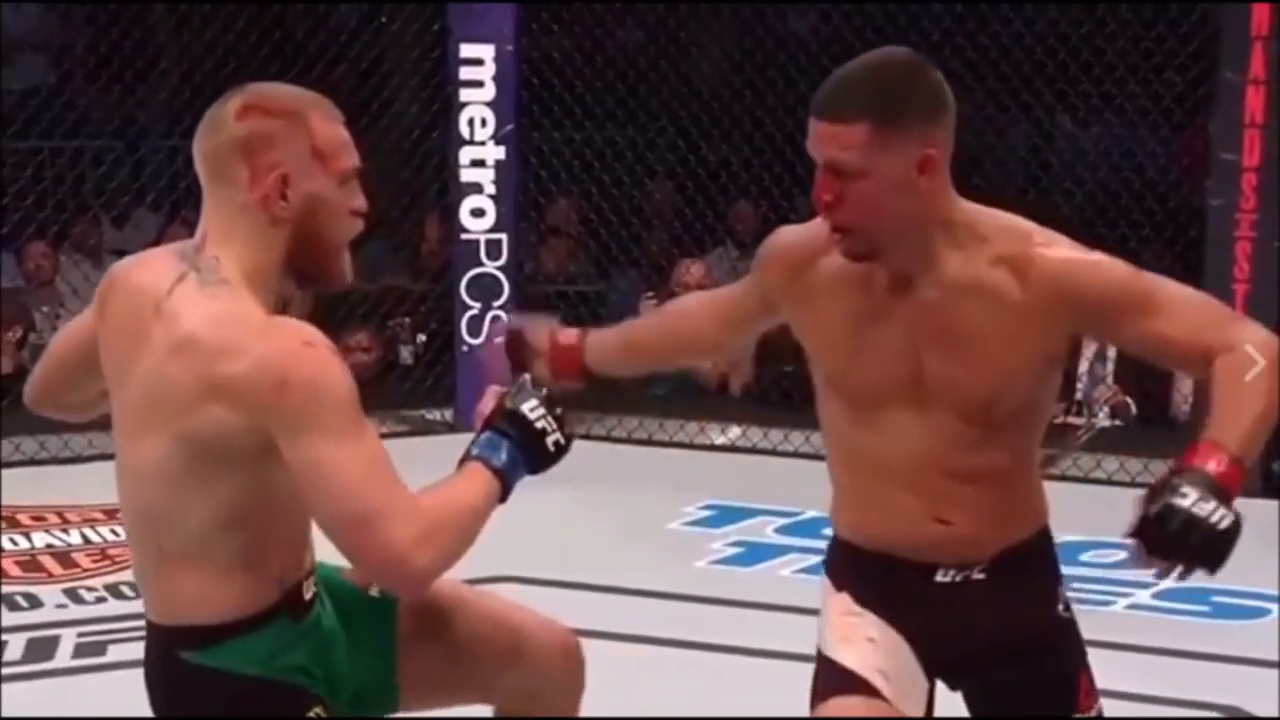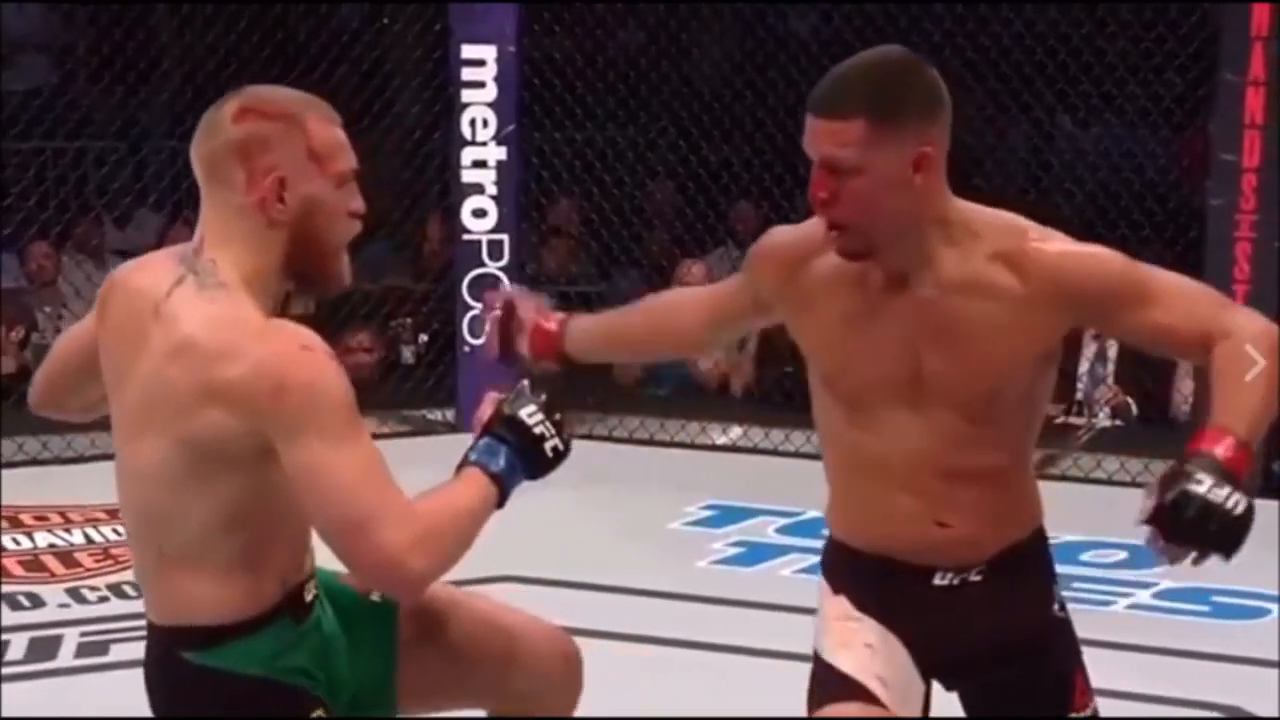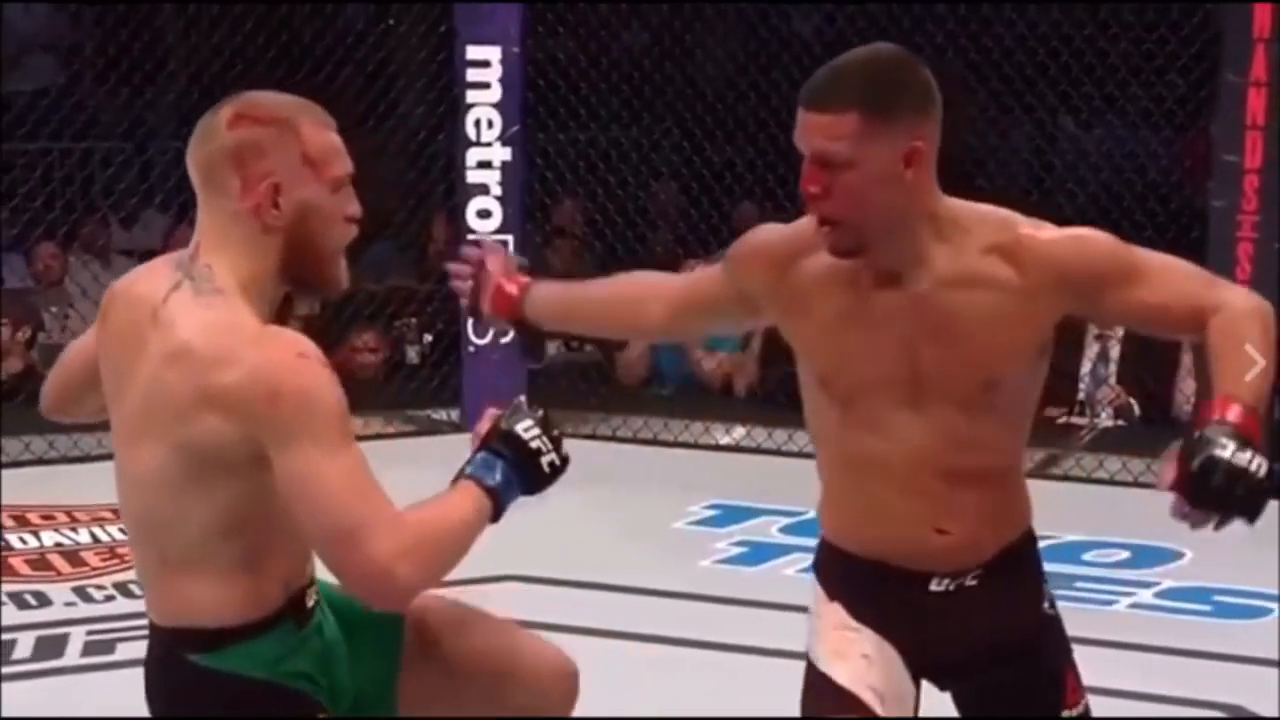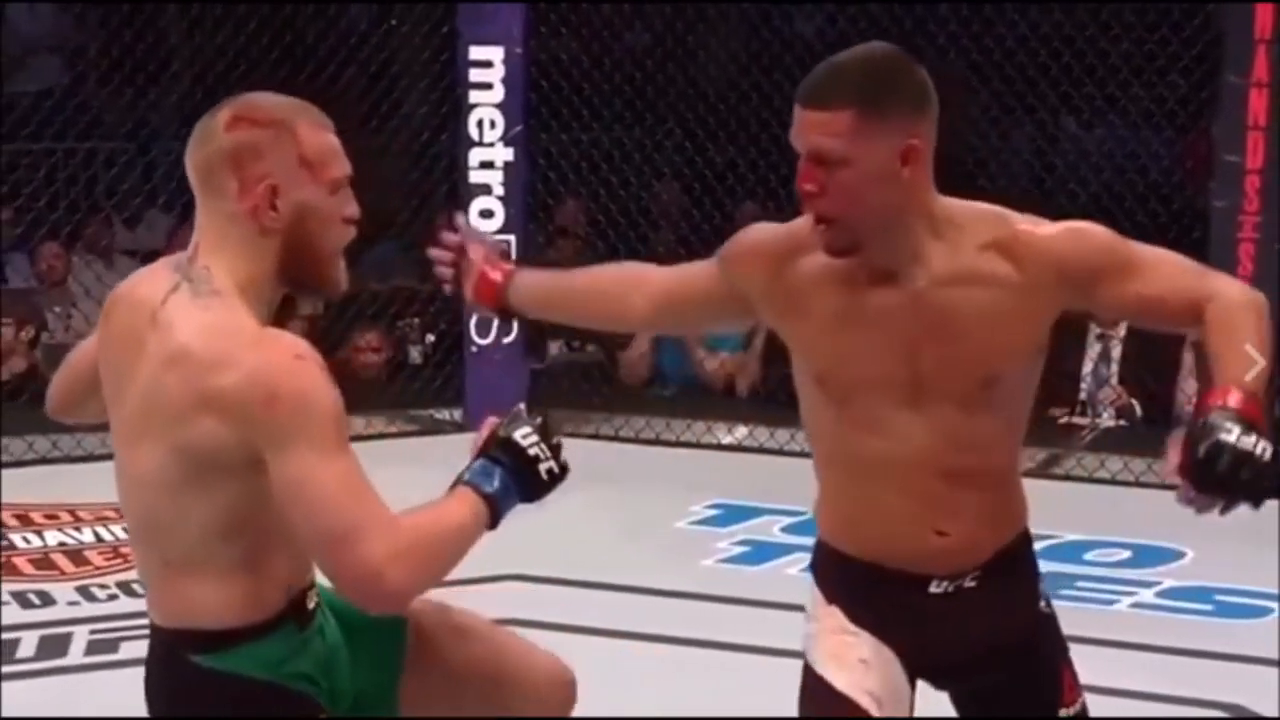
dt=0.1s
person 1, frame 1
left shoulder: (1045, 275)
right shoulder: (798, 263)
right elbow: (718, 319)
left wrist: (1209, 478)
right wrist: (577, 353)
left hip: (1014, 587)
right hip: (870, 590)
person 1, frame 2
left shoulder: (1041, 272)
right shoulder: (794, 265)
right elbow: (697, 317)
right wrist: (553, 334)
left hip: (1008, 588)
right hip: (868, 591)
person 1, frame 3
left shoulder: (1035, 262)
right shoulder: (780, 263)
right elbow: (667, 302)
right wrist: (520, 297)
left hip: (1002, 590)
right hip: (861, 596)
person 1, frame 4
left shoulder: (1034, 259)
right shoulder: (779, 265)
right elbow: (647, 296)
right wrist: (498, 283)
left hip: (998, 591)
right hip: (859, 597)
person 2, frame 1
left shoulder: (137, 282)
right shoulder: (277, 355)
left elbow: (47, 393)
right elbow: (405, 557)
right wrist: (499, 455)
left hip: (304, 613)
left knee: (546, 660)
person 2, frame 2
left shoulder: (141, 283)
right shoulder: (274, 357)
left elbow: (51, 393)
right elbow: (400, 559)
right wrist: (496, 458)
left hip: (297, 616)
left knee: (544, 663)
person 2, frame 3
left shoulder: (142, 292)
right shoulder: (269, 365)
left elbow: (61, 399)
right elbow: (389, 571)
right wrist: (493, 474)
left hip: (300, 624)
person 2, frame 4
left shoulder: (144, 295)
right shoulder: (267, 366)
left elbow: (66, 399)
right elbow: (382, 573)
right wrist: (492, 480)
left hip: (298, 628)
